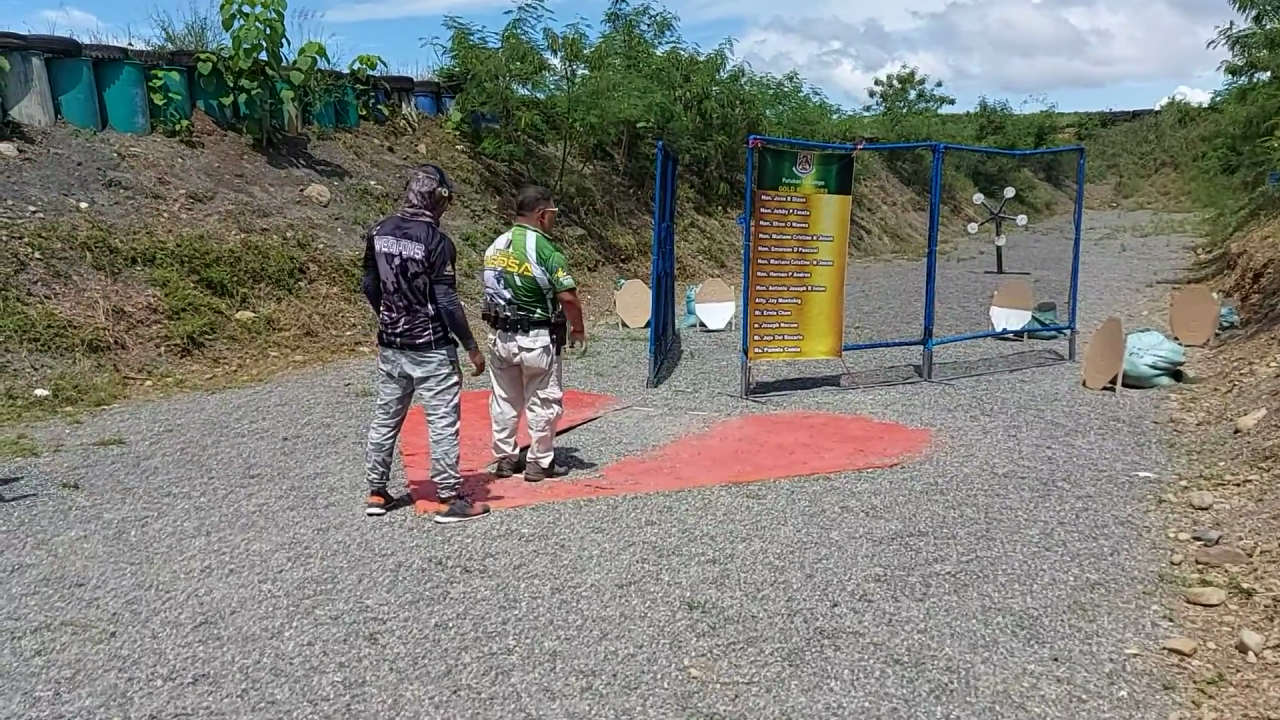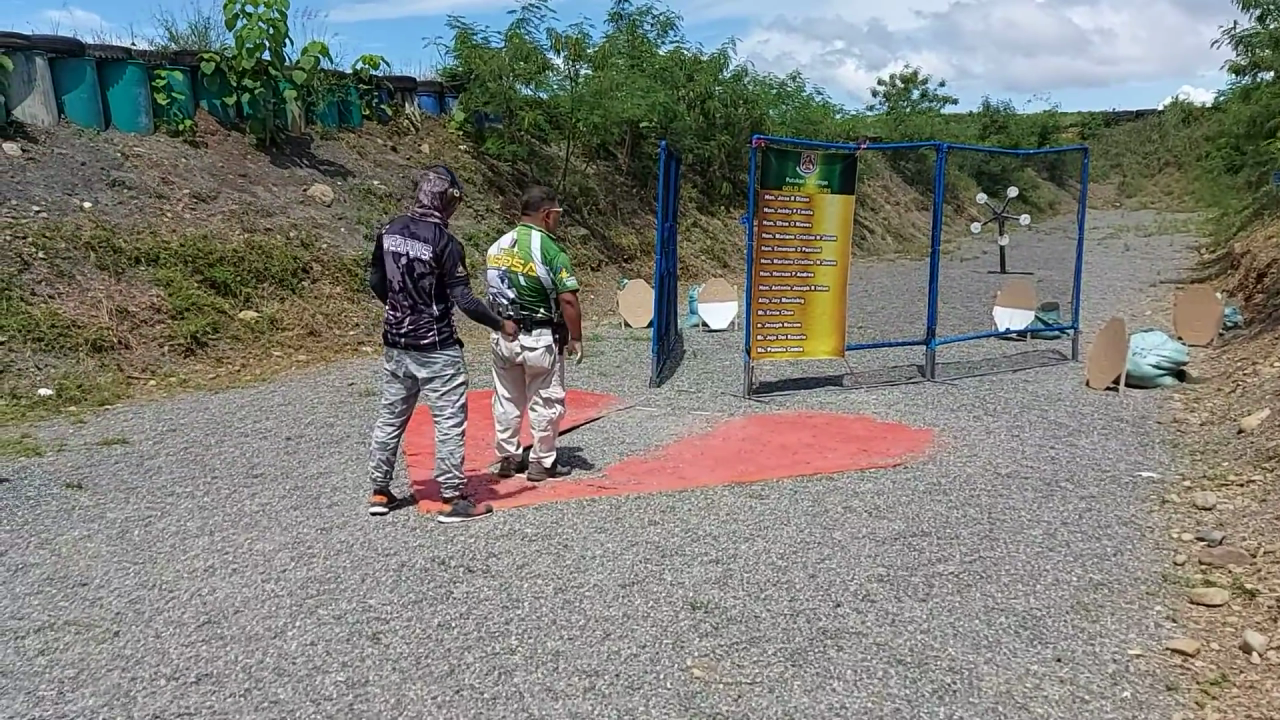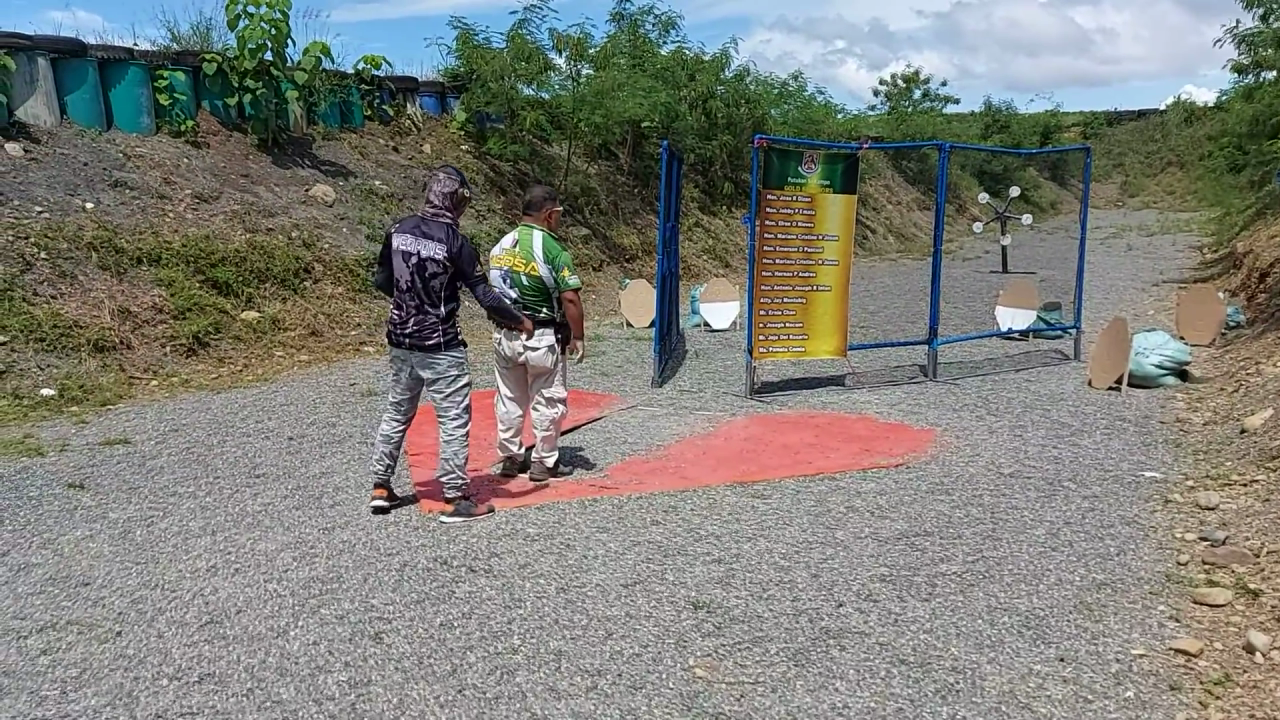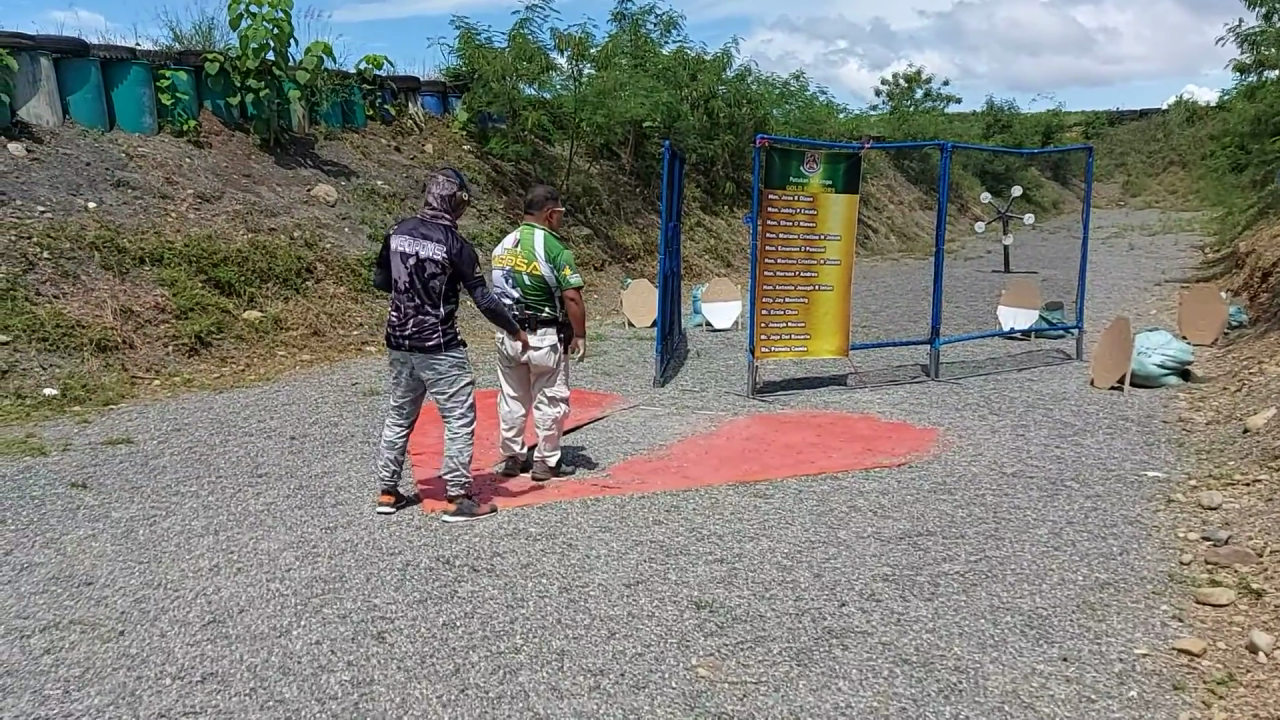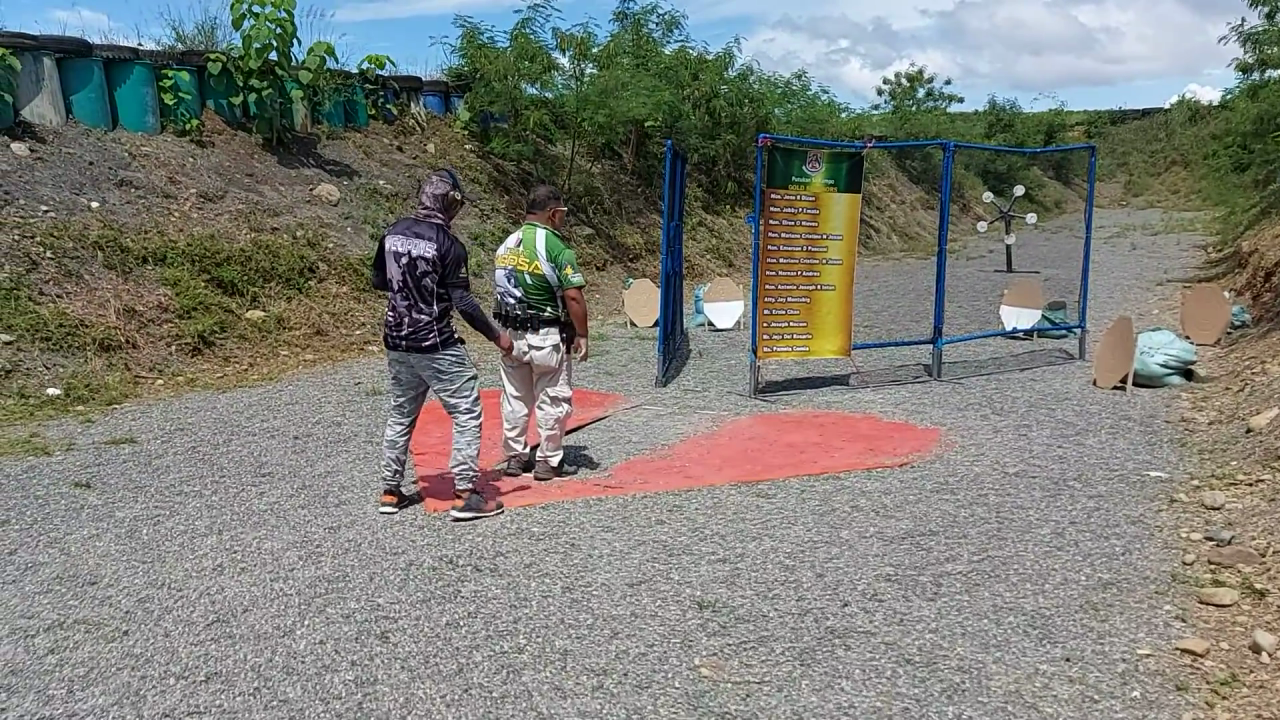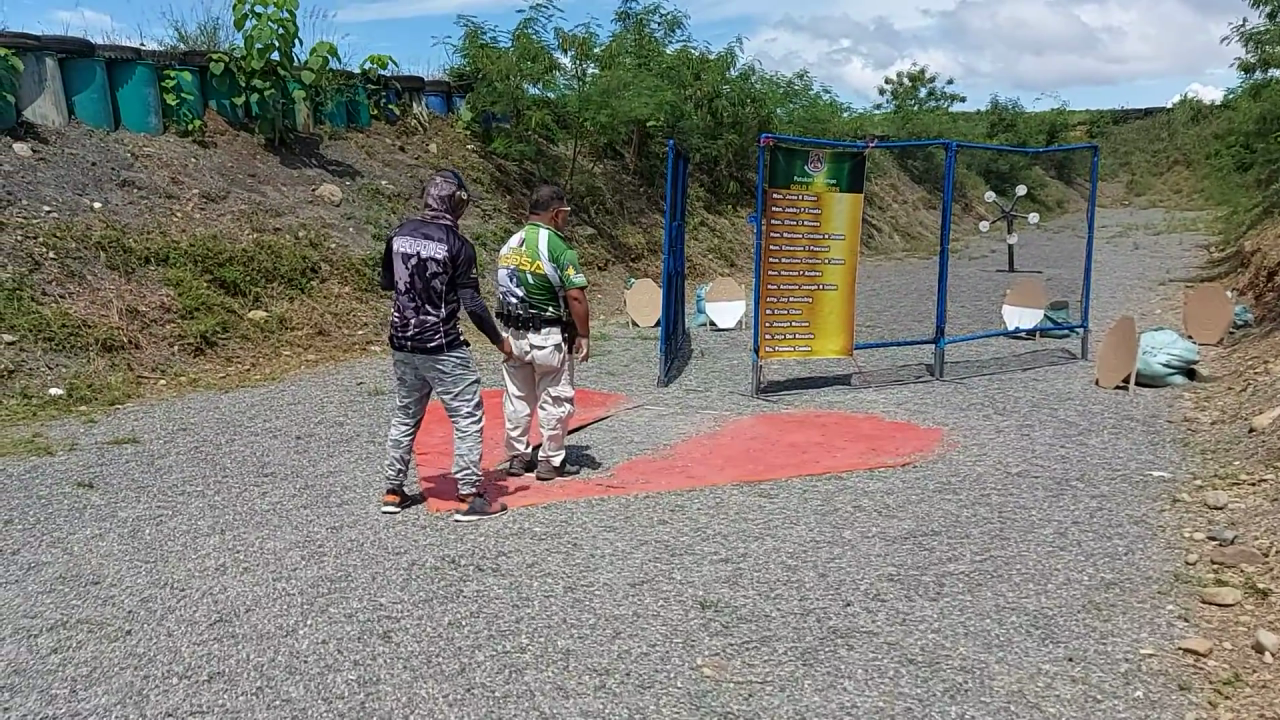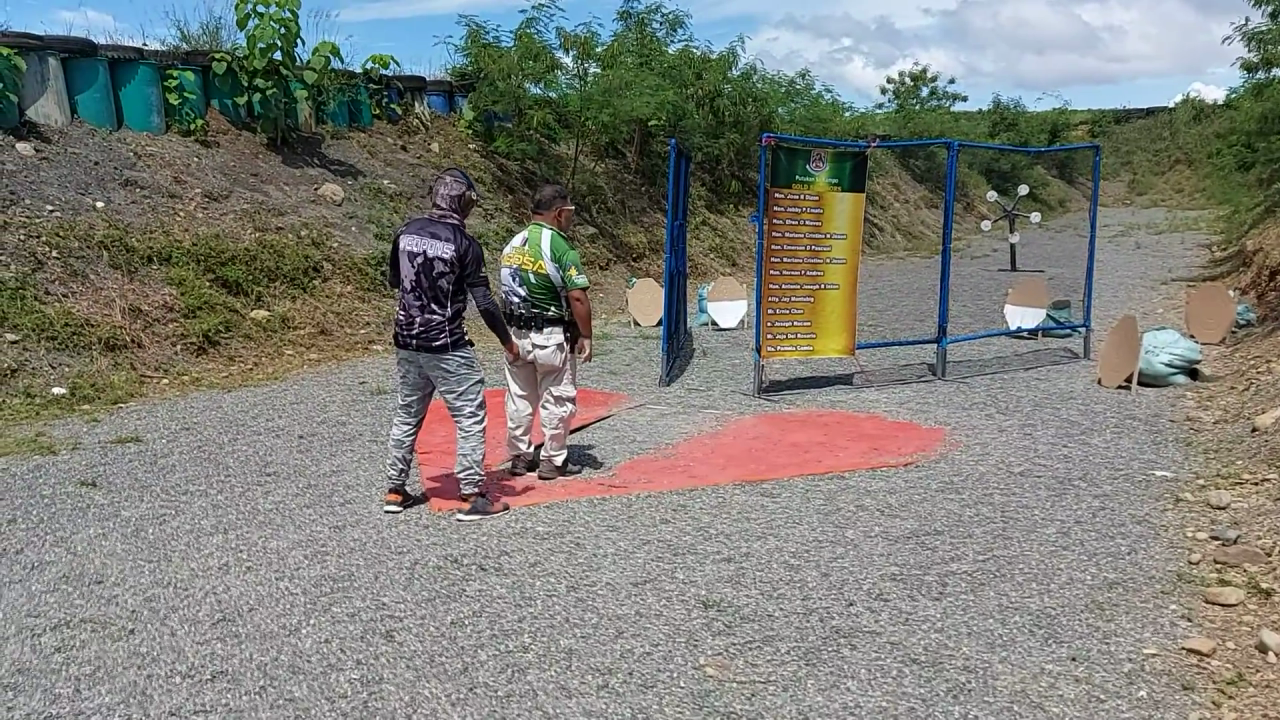
dt=0.2s
person 1, frame 1
left shoulder: (380, 231)
right shoulder: (436, 242)
left elbow: (370, 286)
right elbow: (447, 303)
right wrist: (473, 348)
left hip: (391, 345)
right hip: (430, 347)
left knee: (385, 418)
right knee: (443, 421)
left ankle: (376, 493)
right ankle: (450, 499)
person 1, frame 2
left shoulder: (390, 231)
right shoulder: (444, 243)
left elbow: (377, 283)
right elbow: (465, 300)
right wrist: (501, 324)
left hip: (397, 343)
right hip: (436, 347)
left knee: (390, 416)
right knee: (449, 421)
left ankle: (379, 492)
right ankle: (454, 499)
person 1, frame 3
left shoulder: (399, 230)
right shoulder: (456, 243)
left elbow: (381, 281)
right elbow: (486, 297)
right wrist: (520, 321)
left hip: (401, 341)
right hip: (440, 347)
left knee: (396, 414)
right knee: (454, 421)
left ankle: (381, 487)
right ankle: (456, 500)
person 1, frame 4
left shoulder: (398, 232)
right shoulder: (456, 245)
left elbow: (380, 280)
right elbow: (485, 300)
right wrist: (516, 332)
left hip: (400, 343)
right hip: (440, 347)
left knee: (399, 417)
right knee: (460, 420)
left ankle: (387, 492)
right ankle: (458, 499)
person 1, frame 5
left shoulder: (394, 232)
right shoulder: (448, 244)
left elbow: (378, 281)
right elbow: (464, 304)
right wrist: (496, 336)
left hip: (398, 343)
right hip: (437, 346)
left knee: (400, 416)
right knee: (467, 414)
left ankle: (391, 491)
right ankle: (466, 494)
person 1, frame 6
left shoulder: (400, 234)
right shoulder: (456, 245)
left elbow: (386, 282)
right elbow: (473, 304)
right wrist: (499, 340)
left hip: (403, 344)
right hip: (442, 347)
left knee: (404, 416)
right knee: (467, 418)
left ankle: (393, 491)
right ankle: (469, 498)
person 1, frame 7
left shoulder: (406, 232)
right shoulder: (464, 244)
left elbow: (394, 281)
right elbow: (484, 302)
right wrist: (507, 340)
left hip: (407, 342)
right hip: (447, 346)
left knee: (406, 415)
right knee: (470, 418)
left ankle: (395, 491)
right ankle: (472, 497)
person 2, frame 1
left shoulder: (495, 245)
right shoulder: (545, 249)
left elbow: (491, 288)
right elbow: (567, 297)
right wrist: (578, 329)
left hip: (499, 336)
right hip: (536, 338)
left knee: (504, 400)
right knee: (543, 402)
left ankle: (504, 459)
right ankle: (539, 463)
person 2, frame 2
left shoulder: (499, 245)
right shoulder: (549, 249)
left elbow: (493, 288)
right elbow: (568, 299)
right wrist: (575, 338)
left hip: (502, 336)
right hip: (539, 338)
left knee: (506, 400)
right knee: (546, 402)
left ankle: (508, 459)
right ankle: (542, 463)
person 2, frame 3
left shoulder: (501, 245)
right shoulder: (551, 248)
left elbow: (495, 289)
right elbow: (570, 298)
right wrist: (577, 337)
left hip: (505, 335)
right hip: (541, 337)
left knee: (509, 399)
right knee: (548, 402)
left ankle: (510, 459)
right ankle: (544, 463)
person 2, frame 4
left shoulder: (503, 245)
right shoulder: (553, 247)
left elbow: (499, 289)
right elbow: (572, 296)
right wrist: (579, 335)
left hip: (507, 335)
right hip: (544, 336)
left knee: (512, 398)
right knee: (551, 400)
left ankle: (511, 458)
right ankle: (547, 462)
person 2, frame 5
left shoulder: (506, 244)
right shoulder: (555, 246)
left elbow: (503, 288)
right elbow: (573, 295)
right wrist: (582, 335)
left hip: (510, 334)
right hip: (546, 336)
left knee: (514, 398)
right knee: (553, 400)
left ankle: (515, 458)
right ankle: (548, 462)
person 2, frame 6
left shoulder: (510, 244)
right shoulder: (557, 246)
left elbow: (506, 288)
right elbow: (575, 296)
right wrist: (583, 335)
left hip: (513, 334)
right hip: (548, 336)
left knee: (517, 398)
right knee: (555, 400)
left ankle: (517, 458)
right ankle: (551, 462)
person 2, frame 7
left shoulder: (513, 244)
right shoulder: (560, 246)
left elbow: (508, 287)
right elbow: (577, 297)
left wrist: (515, 324)
right wrist: (585, 336)
left hip: (515, 333)
right hip: (551, 336)
left knee: (519, 397)
right knee: (557, 400)
left ankle: (519, 457)
right ankle: (553, 462)
